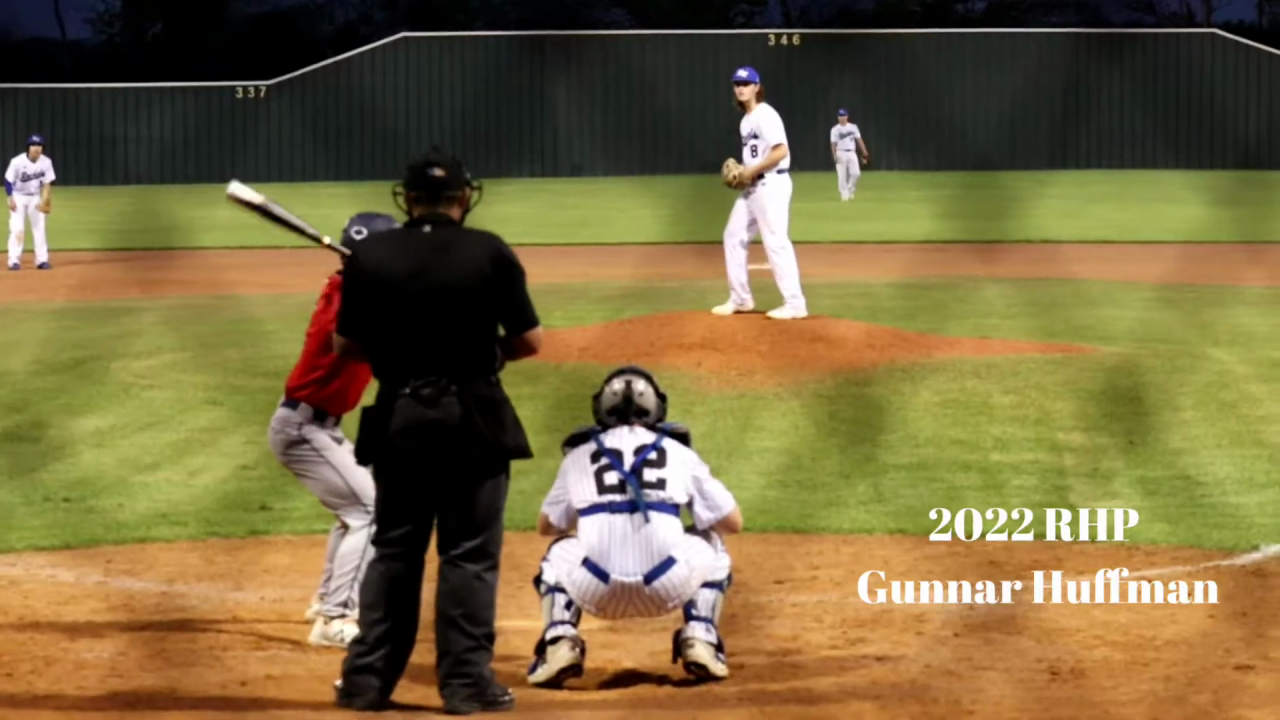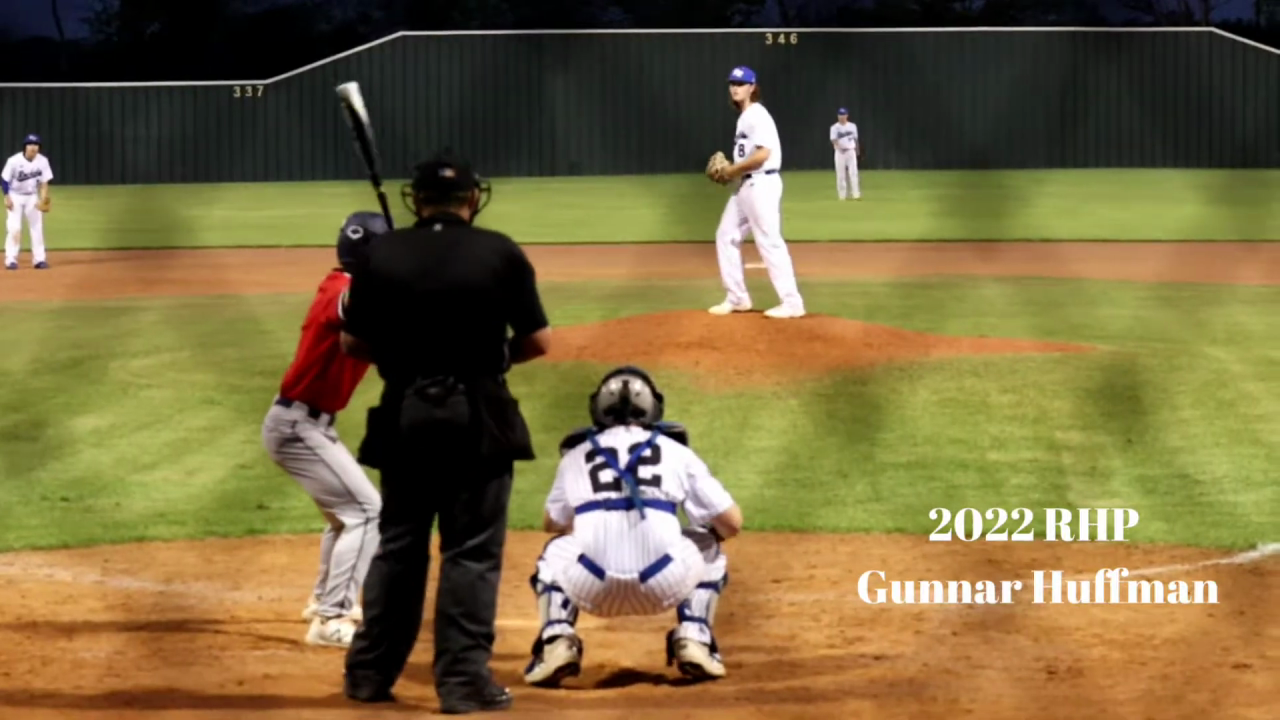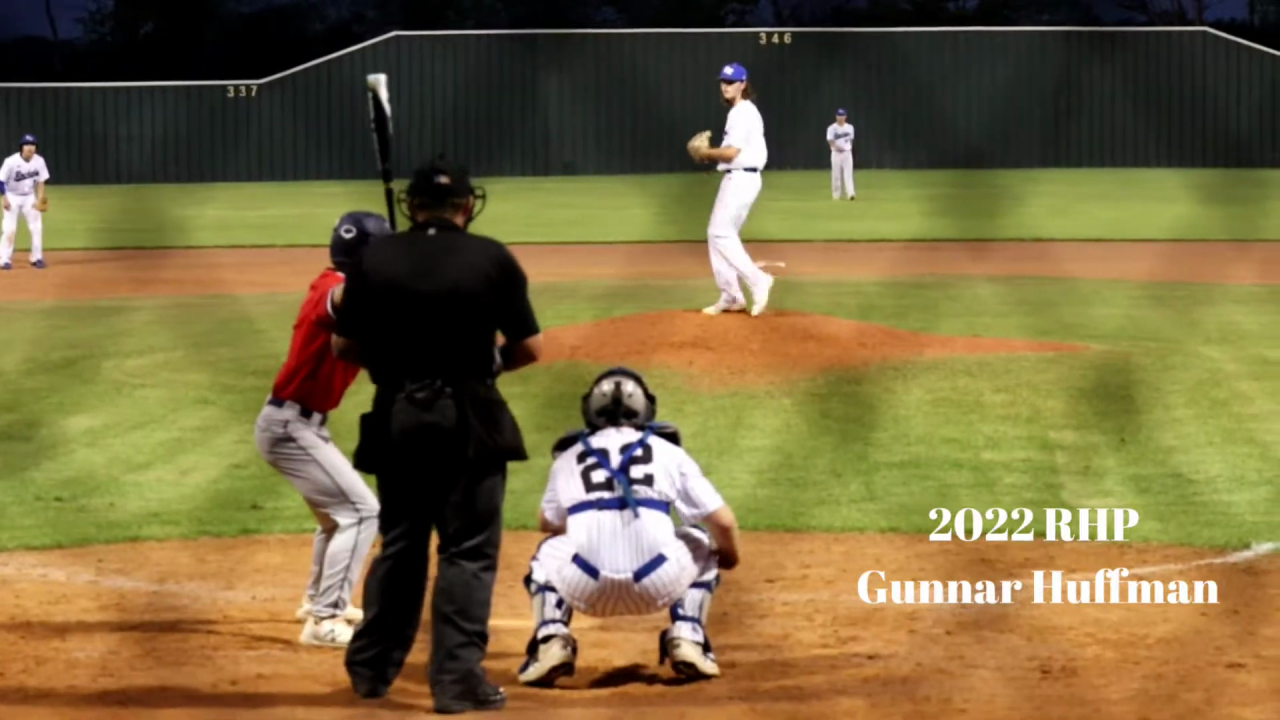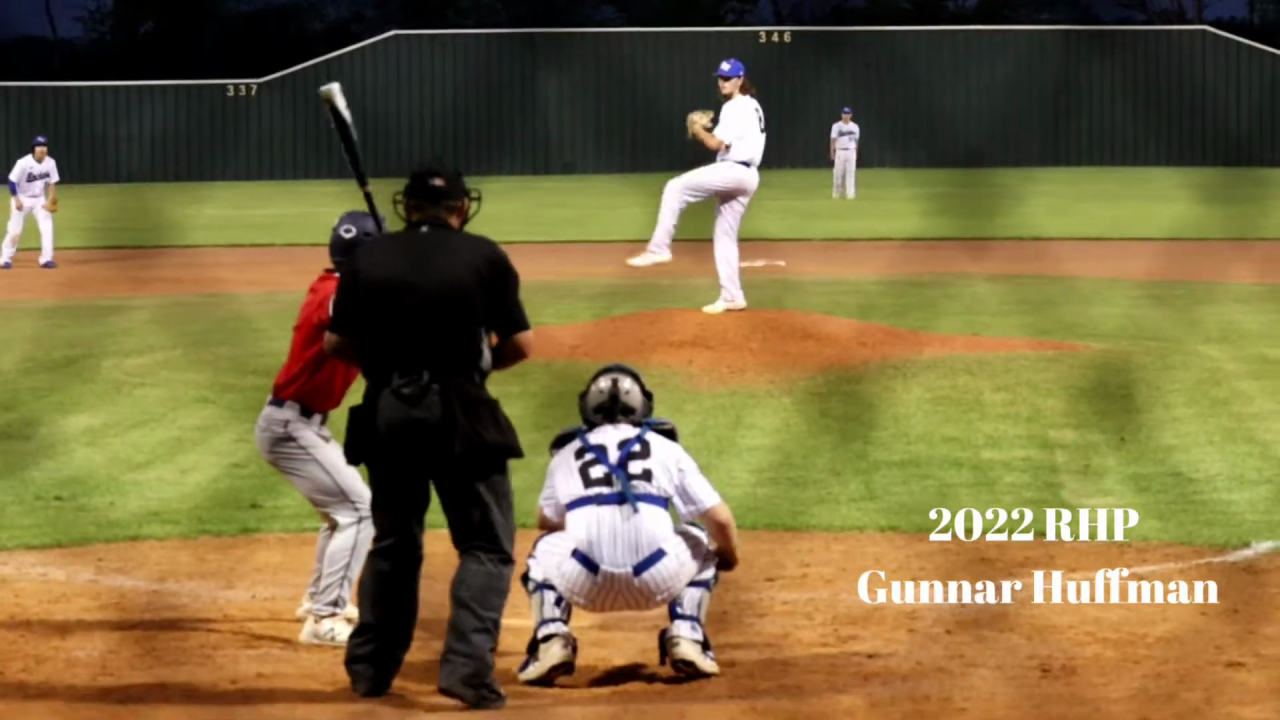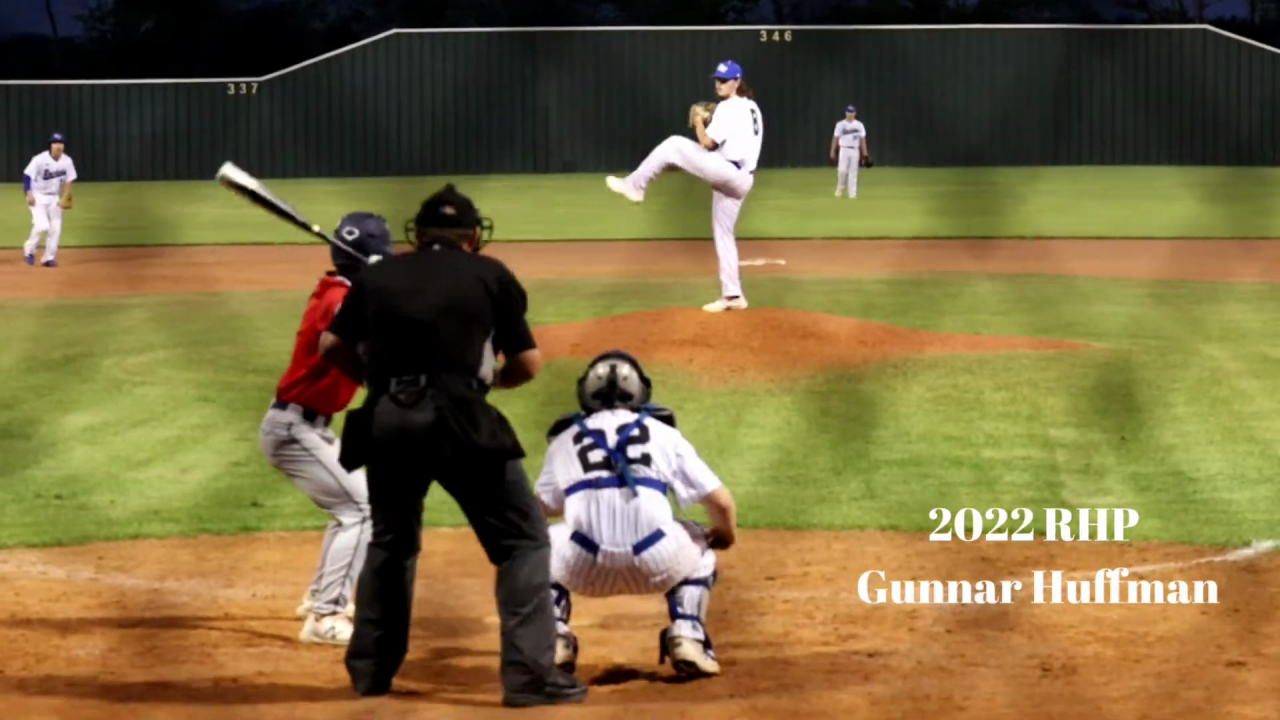
dt=0.2s
person 1, frame 1
left shoulder: (370, 255)
right shoulder: (489, 252)
left elbow: (346, 345)
right elbow: (530, 340)
left hip: (398, 416)
right hip: (472, 416)
left knee: (394, 552)
right knee: (469, 554)
person 1, frame 2
left shoulder: (381, 254)
right shoulder: (499, 251)
left elbow: (353, 342)
right elbow: (539, 340)
left hip: (406, 414)
right hip: (477, 416)
left knee: (399, 546)
right knee: (472, 552)
left ankle: (371, 671)
person 1, frame 3
left shoulder: (374, 259)
right shoulder: (492, 258)
left elbow: (343, 346)
right elbow: (530, 348)
left hip: (397, 419)
right hip: (468, 419)
left knee: (399, 546)
right knee: (469, 553)
left ankle: (370, 668)
right ankle: (457, 679)
person 1, frame 4
left shoulder: (368, 257)
right shoulder: (484, 255)
left elbow: (335, 342)
right elbow: (520, 345)
left hip: (387, 414)
right hip: (460, 415)
left knee: (392, 544)
right knee: (487, 546)
left ankle: (370, 669)
right ankle: (465, 667)
person 1, frame 5
left shoulder: (379, 273)
right shoulder: (491, 275)
left elbow: (331, 346)
right elbow: (527, 364)
right wrist: (497, 373)
left hip: (386, 422)
right hip: (458, 421)
left knee: (390, 546)
right knee: (523, 542)
left ankle: (369, 669)
right ankle: (530, 674)
person 2, frame 1
left shoulder: (346, 292)
right shoulder: (349, 302)
left hip: (311, 422)
right hip: (303, 427)
left knee: (353, 510)
right knee: (370, 514)
left ankle: (329, 600)
right ankle: (333, 620)
person 2, frame 2
left shoulder: (350, 293)
right shoulder: (341, 291)
left hip: (306, 422)
right hip: (297, 425)
left knee: (345, 510)
right knee: (366, 512)
left ankle: (327, 601)
right ankle: (330, 620)
person 2, frame 3
left shoulder: (345, 293)
right shoulder: (332, 289)
left hip: (299, 421)
right hip: (289, 425)
left knee: (338, 511)
right knee: (361, 511)
left ankle: (319, 600)
right ankle: (324, 621)
person 2, frame 4
right shoulder: (333, 291)
left hip: (302, 423)
right hip: (289, 426)
left knee: (343, 507)
right knee: (360, 510)
left ankle: (322, 599)
right ankle: (323, 619)
person 2, frame 5
left shoulder: (351, 292)
right shoulder: (335, 297)
left hip: (308, 425)
right hip: (294, 428)
left knee: (348, 505)
right knee: (364, 510)
left ankle: (323, 597)
right ankle: (324, 618)
person 3, frame 1
left shoulder: (579, 455)
right shoulder: (679, 453)
left elbow: (547, 526)
right elbow: (733, 522)
left hip: (596, 590)
right hip: (667, 586)
left knee: (558, 555)
right knee: (712, 548)
left ankle: (560, 645)
right ankle: (700, 641)
person 3, frame 2
left shoulder: (577, 455)
right shoulder: (676, 451)
left elbow: (552, 522)
right elbow: (731, 521)
right wrist: (721, 534)
left hip: (591, 587)
right hip: (663, 584)
left knee: (556, 553)
right knee: (707, 547)
left ankle: (558, 644)
right ankle: (694, 641)
person 3, frame 3
left shoulder: (569, 457)
right shoulder: (667, 451)
left elbow: (548, 524)
right elbow: (723, 522)
right wrist: (730, 554)
left hip: (587, 588)
right hip: (657, 584)
left knee: (548, 554)
right knee: (700, 548)
left ankle: (551, 644)
right ankle: (687, 640)
person 3, frame 4
left shoulder: (567, 454)
right shoulder: (665, 447)
left elbow: (545, 521)
right elbow: (720, 519)
right wrist: (728, 555)
left hip: (586, 582)
right hip: (656, 579)
left knee: (546, 552)
right knee: (699, 548)
left ankle: (552, 642)
right ankle: (686, 639)
person 3, frame 5
left shoulder: (565, 438)
right shoulder: (661, 432)
left elbow: (542, 508)
right elbow: (720, 503)
right wrist: (725, 534)
left hip: (586, 564)
right hip: (657, 560)
right knee: (697, 550)
left ankle: (554, 643)
right ankle: (686, 638)
person 4, frame 1
left shoulder: (766, 115)
right shoulder: (745, 120)
left elbow: (780, 152)
left wrist: (752, 171)
right wrist: (743, 173)
left hip: (771, 184)
right hip: (754, 186)
left knee: (776, 243)
right knee: (734, 236)
left ankle: (795, 304)
right ankle: (741, 299)
person 4, frame 2
left shoulder: (757, 115)
right shoulder: (744, 117)
left elbow: (762, 155)
left wrist: (733, 168)
right wrist: (733, 170)
left hip: (761, 184)
right hip: (747, 185)
left knee: (769, 242)
right knee: (726, 236)
left ankle: (792, 301)
right ankle: (738, 298)
person 4, frame 3
left shoulder: (741, 113)
right shoulder: (747, 111)
left elbow: (731, 152)
left wrist: (706, 152)
right wrist: (713, 151)
left hip: (741, 179)
right hip: (740, 179)
left knee: (720, 233)
right knee: (718, 234)
left ankle: (758, 282)
right ankle: (731, 296)
person 4, frame 4
left shoulder: (736, 107)
right shoulder: (753, 106)
left elbow: (715, 144)
left wrist: (697, 130)
right wrist: (709, 131)
left hip: (734, 171)
right hip: (747, 176)
left knee: (675, 189)
right knee: (725, 235)
left ankle: (658, 249)
right ankle: (731, 297)
person 4, frame 5
left shoulder: (728, 108)
right shoulder: (752, 107)
left elbow: (707, 143)
left wrist: (698, 123)
right wrist: (707, 126)
left hip: (724, 171)
right hip: (743, 180)
left knee: (673, 145)
right knee: (723, 235)
left ankle: (634, 185)
right ankle: (732, 296)
